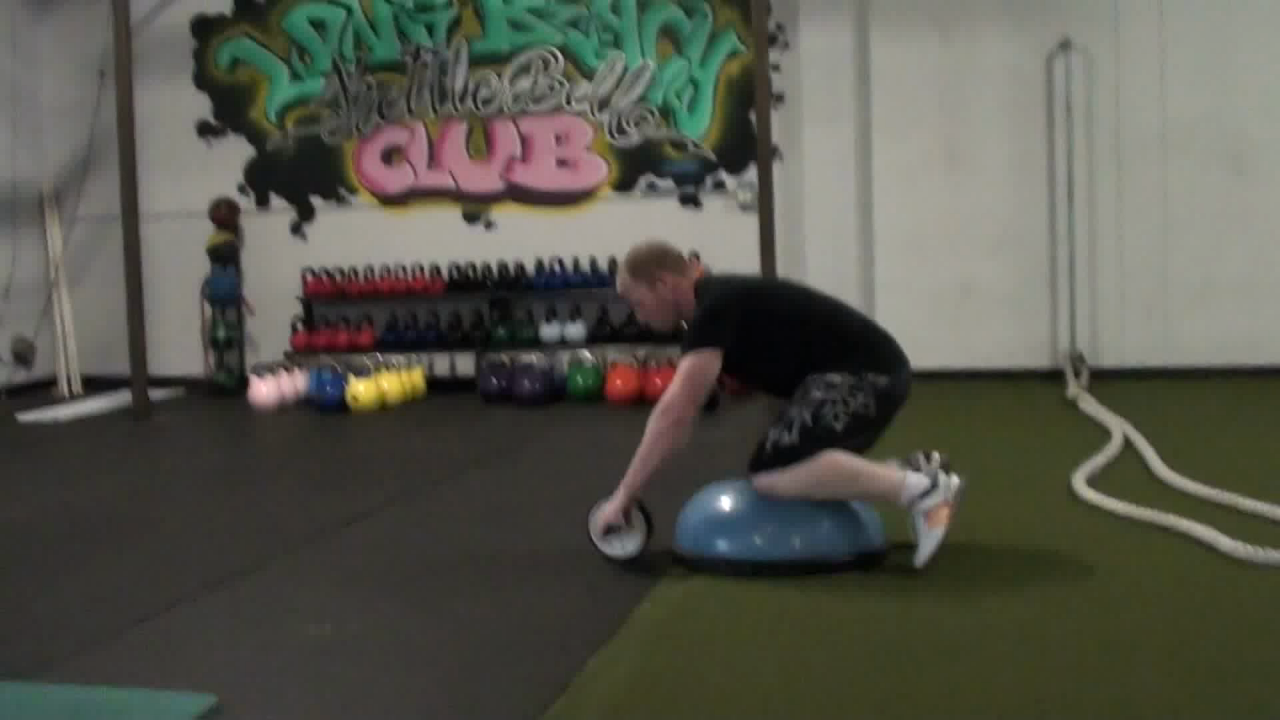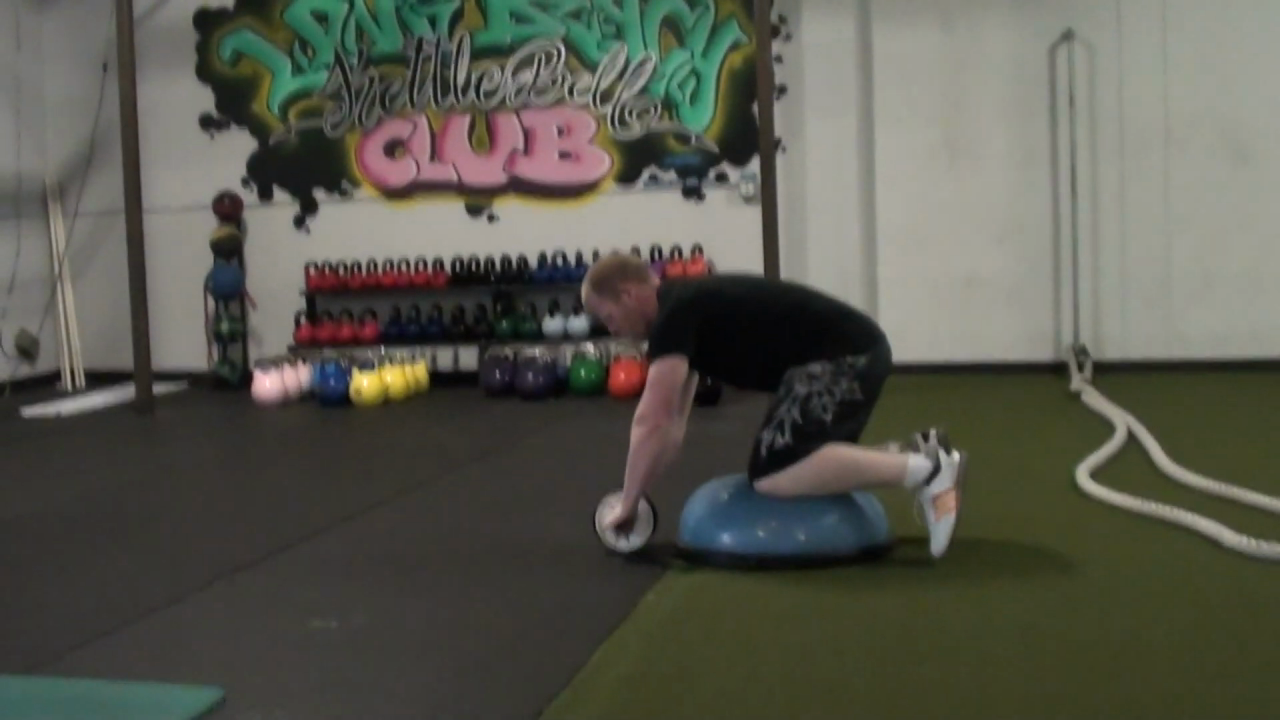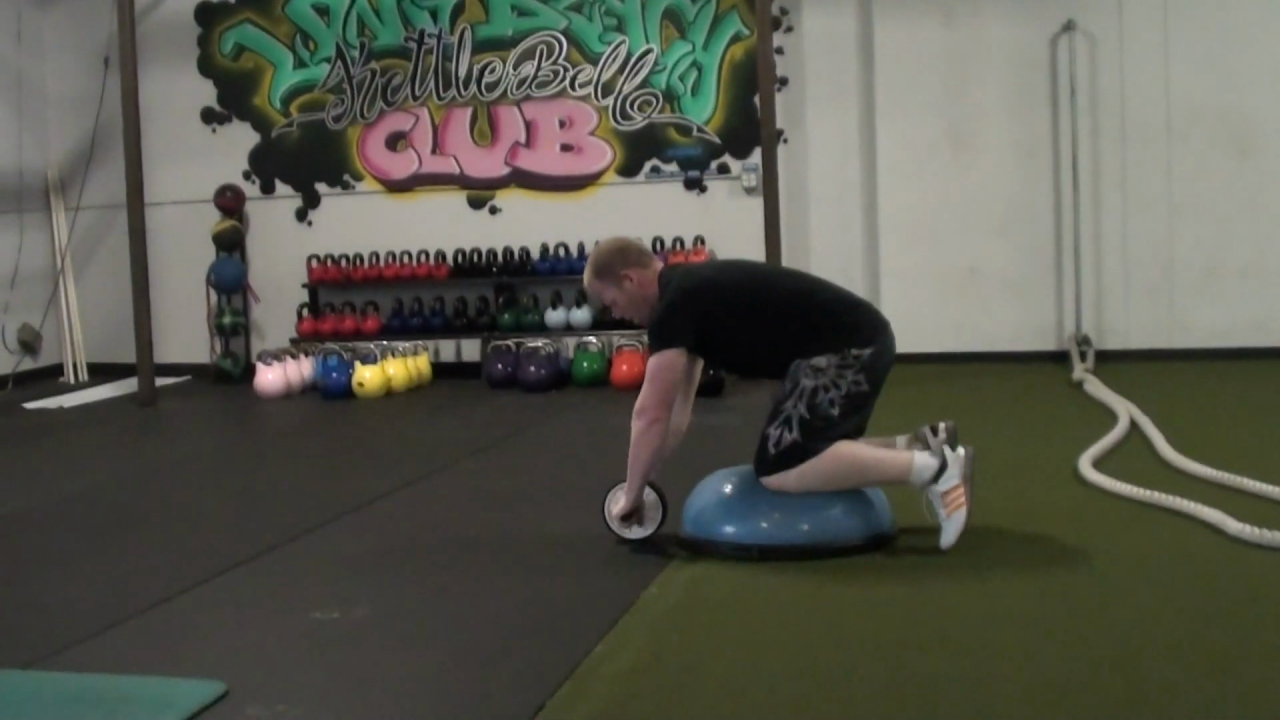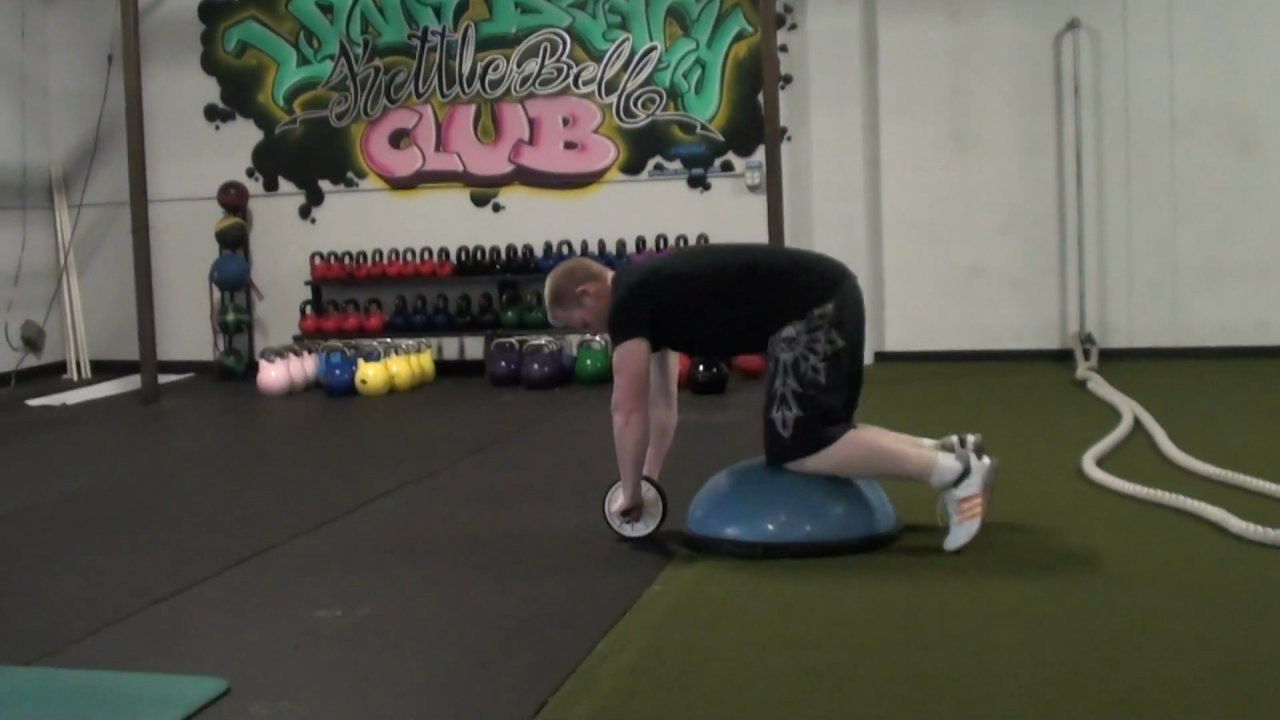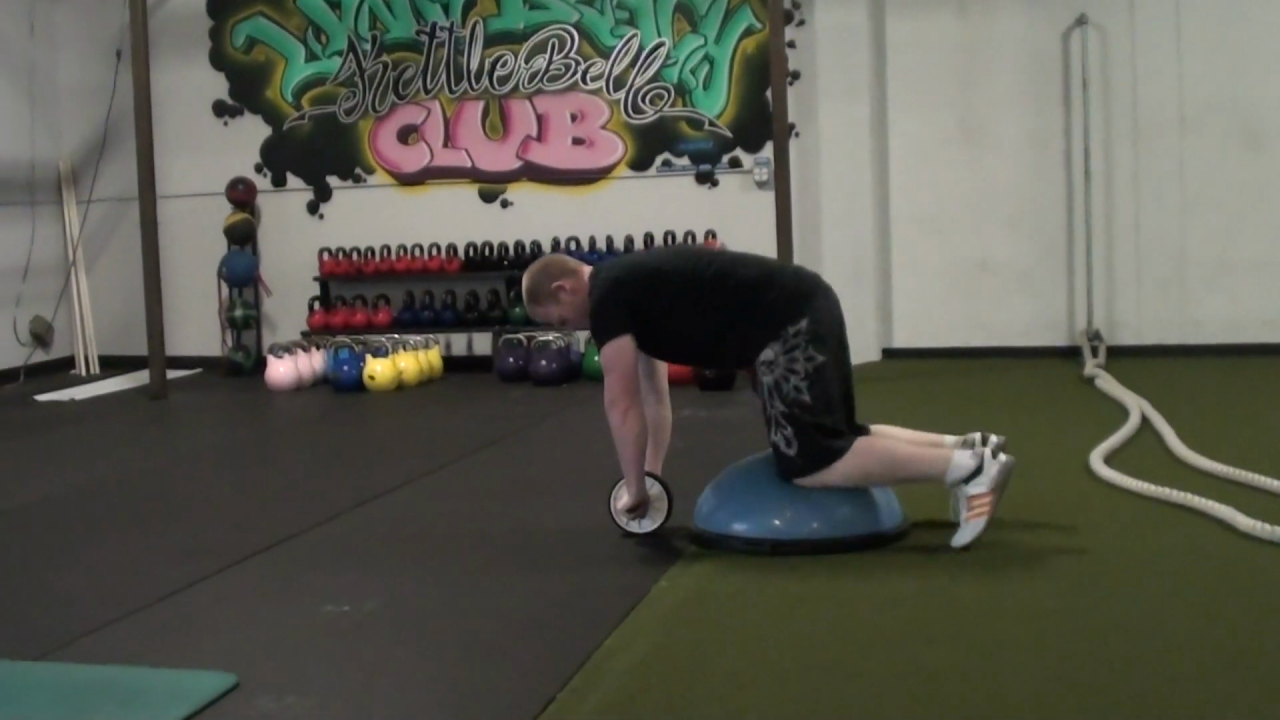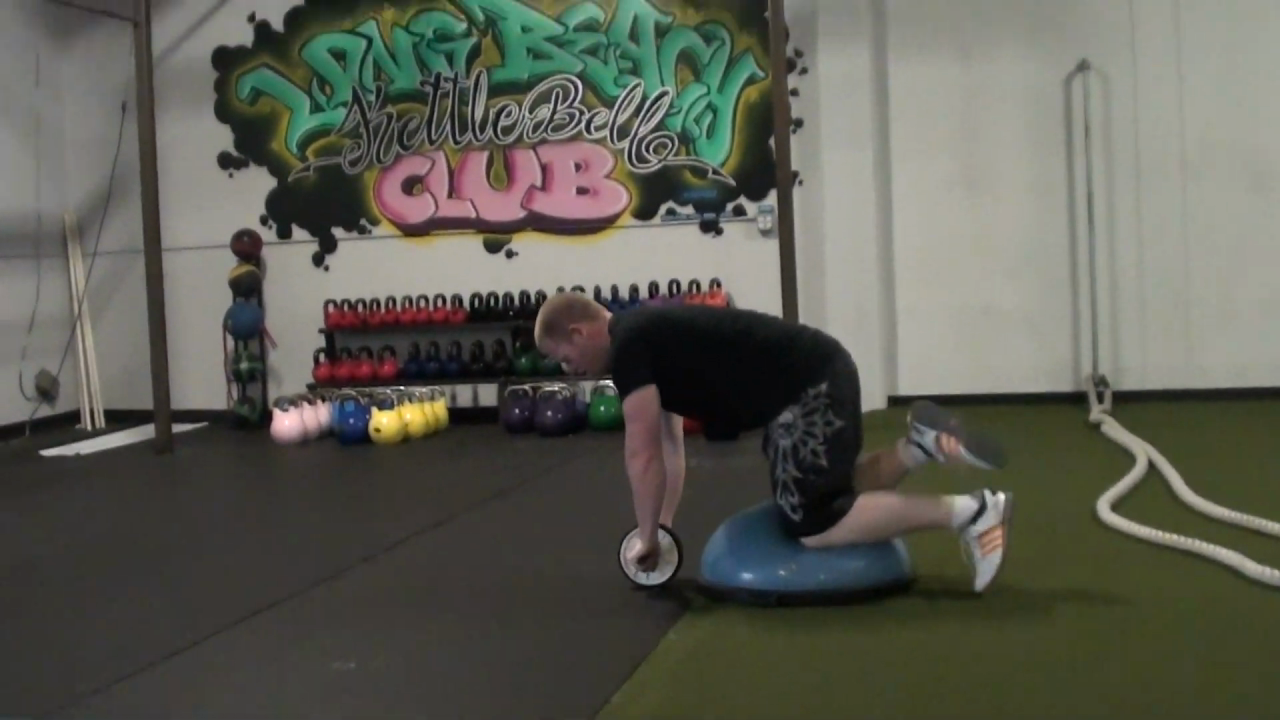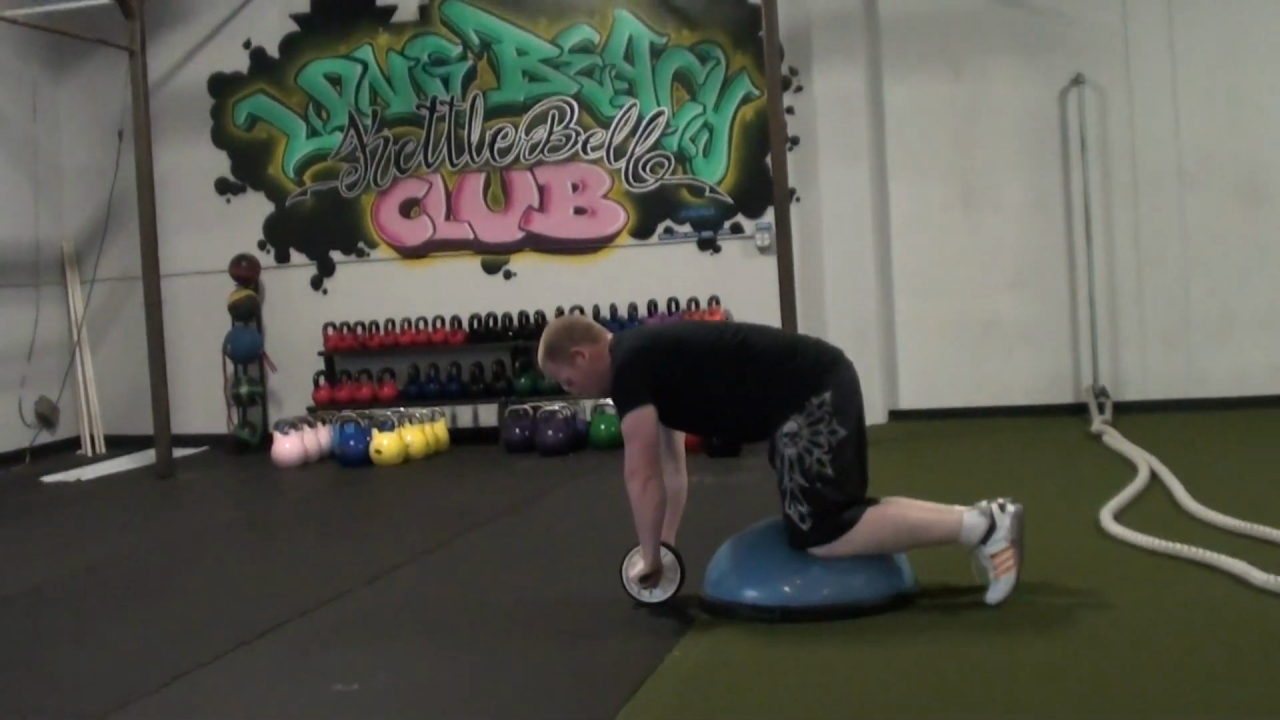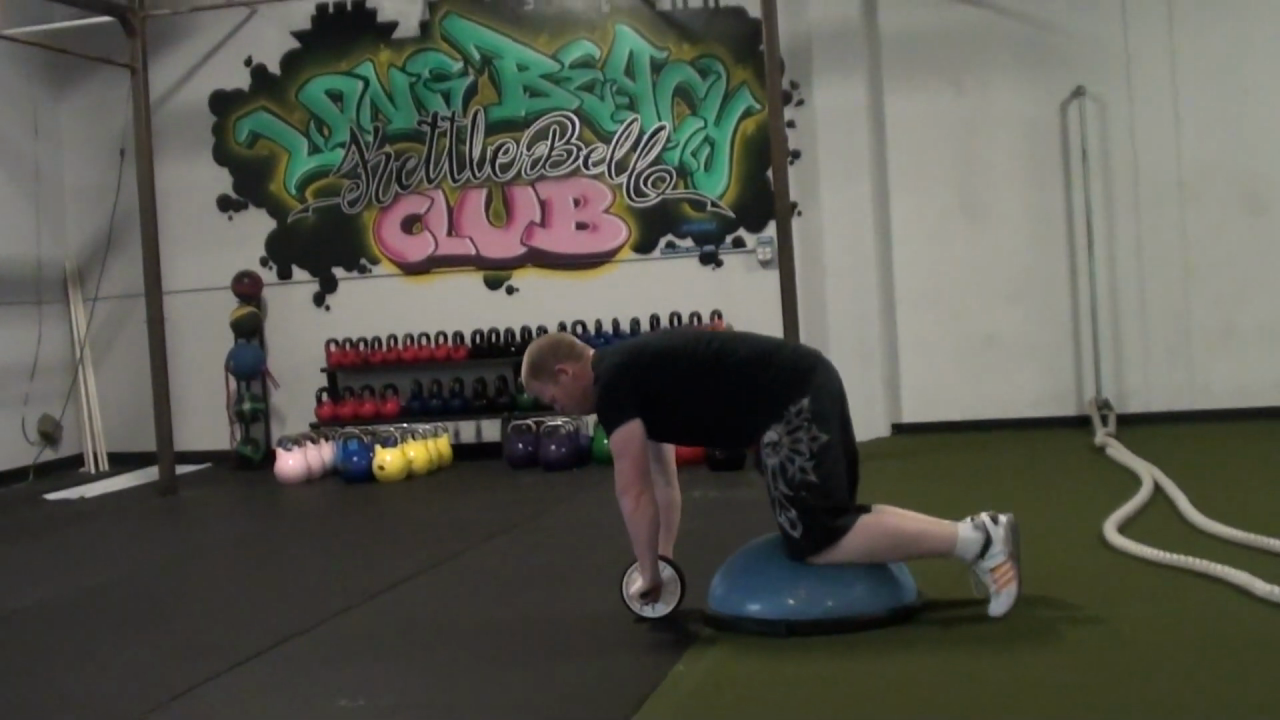
dt=0.5s
person 1, frame 1
left shoulder: (718, 307)
right shoulder: (714, 310)
left elbow: (675, 410)
right elbow: (680, 415)
left wrist: (622, 498)
right wrist: (635, 489)
left hip: (866, 374)
right hip: (866, 373)
left knee: (769, 473)
right knee: (799, 470)
left ankle: (920, 487)
right ankle: (914, 471)
person 1, frame 2
left shoulder: (675, 314)
right shoulder: (682, 311)
left elbow: (652, 422)
right elbow: (673, 423)
left wrist: (628, 506)
right wrist: (638, 495)
left hip: (844, 357)
right hip: (853, 354)
left knee: (772, 474)
right knee: (801, 465)
left ankle: (924, 470)
right ankle: (915, 454)
person 1, frame 3
left shoulder: (675, 302)
right shoulder: (686, 293)
left elbow: (652, 413)
right elbow: (677, 408)
left wrist: (631, 497)
right wrist: (646, 482)
left hip: (846, 347)
right hip: (858, 342)
left knee: (780, 468)
right knee: (812, 454)
left ankle: (931, 468)
right ankle: (923, 446)
person 1, frame 4
left shoulder: (627, 299)
right shoulder: (651, 293)
left elbow: (628, 408)
right elbow: (661, 400)
left wrist: (631, 494)
right wrist: (650, 479)
left hip: (812, 306)
right hip: (827, 298)
left knee: (798, 448)
right knee: (821, 438)
left ankle: (954, 470)
right ankle: (949, 451)
person 1, frame 5
left shoulder: (607, 296)
right shoulder: (631, 286)
left elbow: (621, 404)
right elbow: (652, 392)
left wrist: (636, 489)
right wrist: (653, 473)
left hip: (790, 321)
right hip: (807, 307)
left knee: (809, 459)
right knee: (836, 435)
left ankle: (967, 468)
right ankle: (967, 448)
person 1, frame 6
left shoulder: (629, 345)
right shoulder: (646, 336)
left elbow: (642, 454)
right elbow: (669, 443)
left wrist: (648, 539)
right wrist: (665, 526)
left hip: (806, 386)
right hip: (818, 374)
left knee: (814, 524)
right knee: (829, 499)
left ankle: (971, 510)
right ankle: (921, 443)
person 1, frame 7
left shoulder: (628, 366)
right shoulder: (648, 357)
left elbow: (641, 473)
right elbow: (670, 461)
left wrist: (651, 558)
right wrist: (667, 544)
left hip: (809, 396)
right hip: (823, 380)
left knee: (822, 532)
right knee: (841, 511)
left ankle: (979, 527)
right ankle: (981, 515)
person 1, frame 8
left shoulder: (612, 380)
right shoulder: (635, 373)
left elbow: (634, 489)
right elbow: (662, 476)
left wrist: (650, 574)
right wrist: (664, 558)
left hip: (792, 401)
right hip: (808, 383)
left knee: (816, 539)
right knee: (833, 518)
left ankle: (974, 541)
right ankle: (975, 530)
